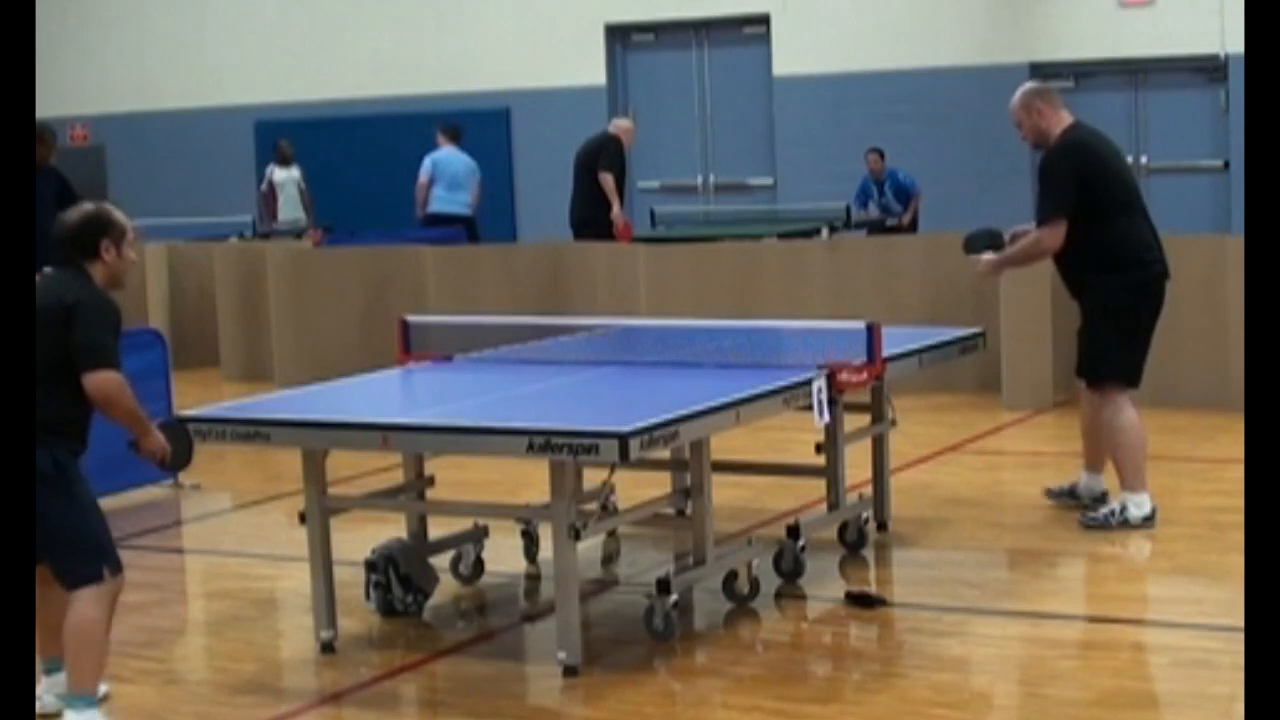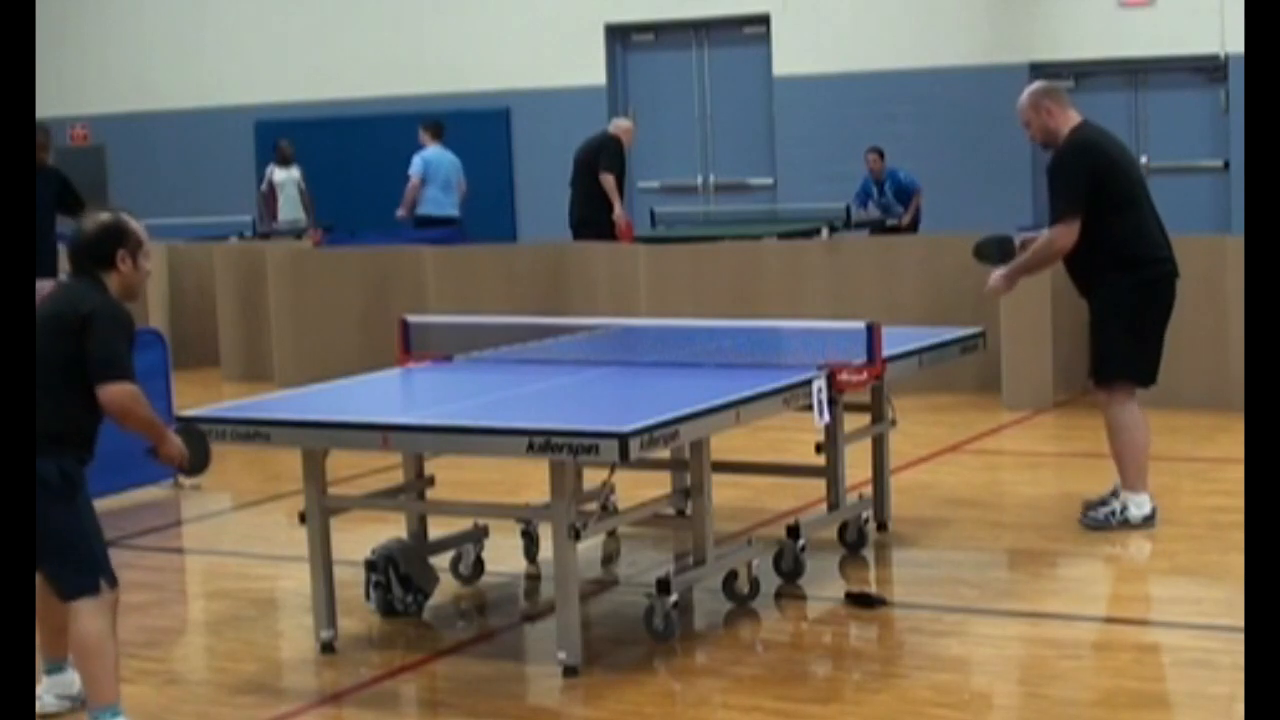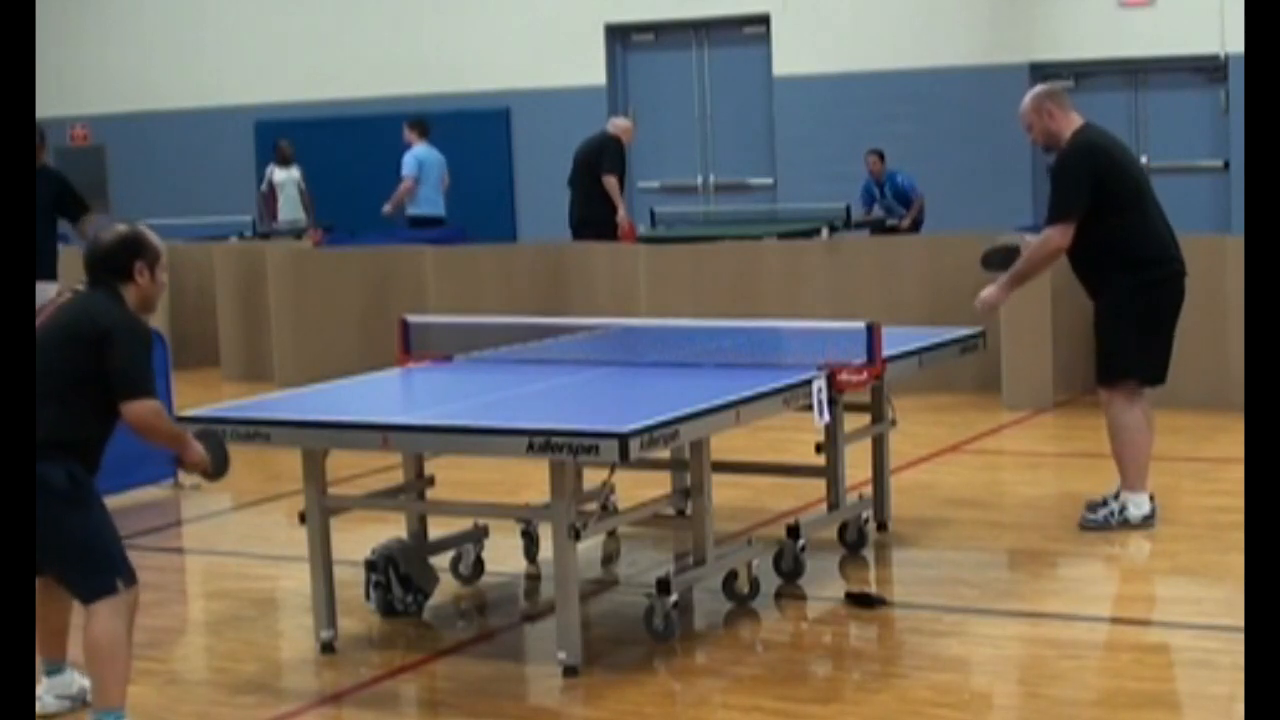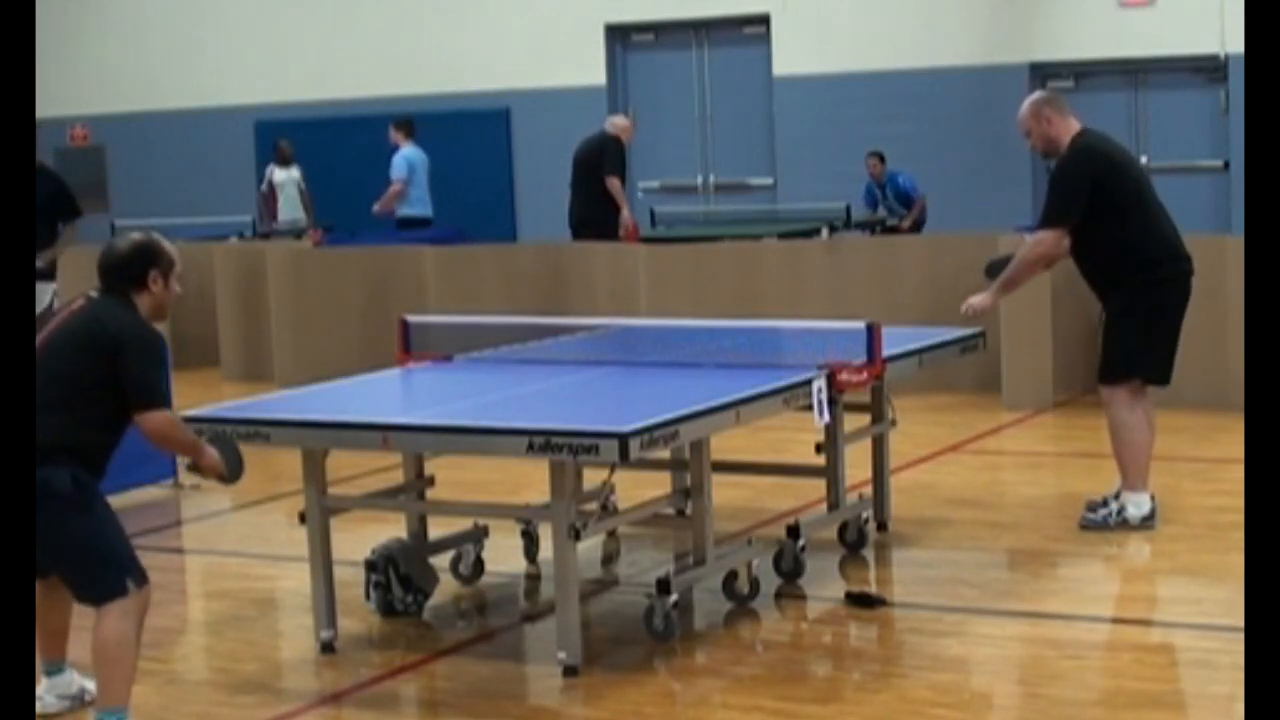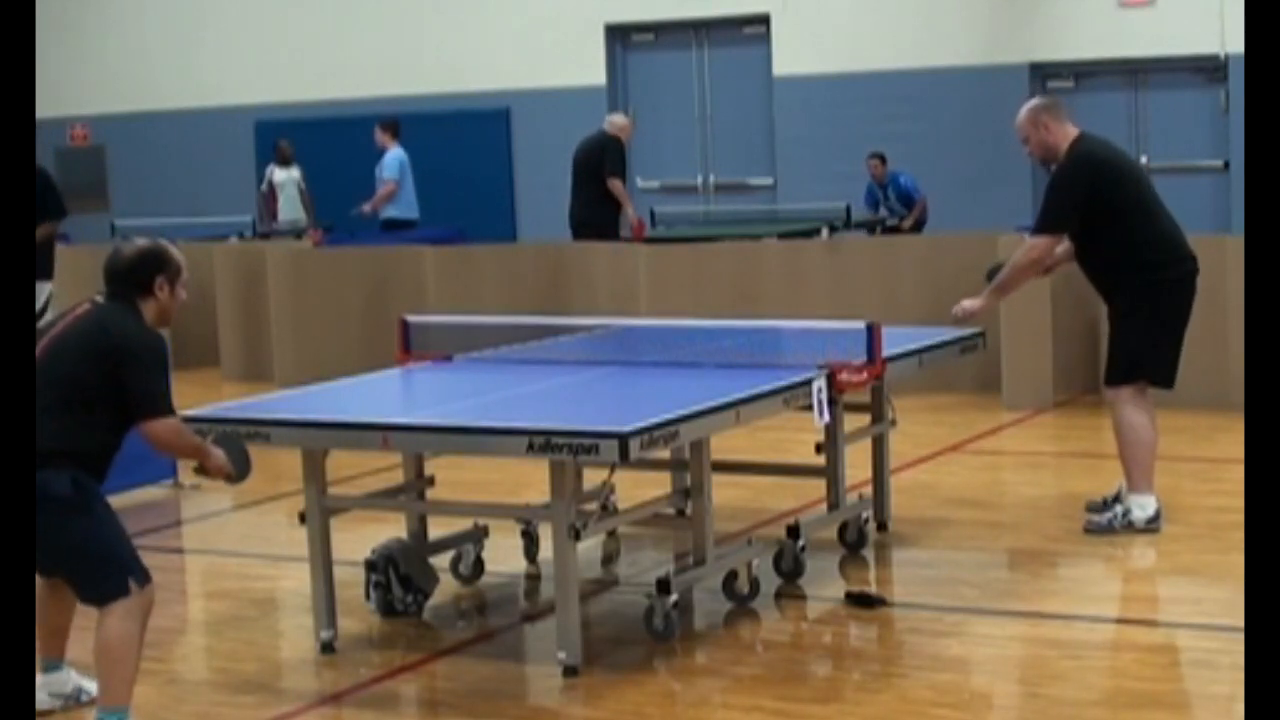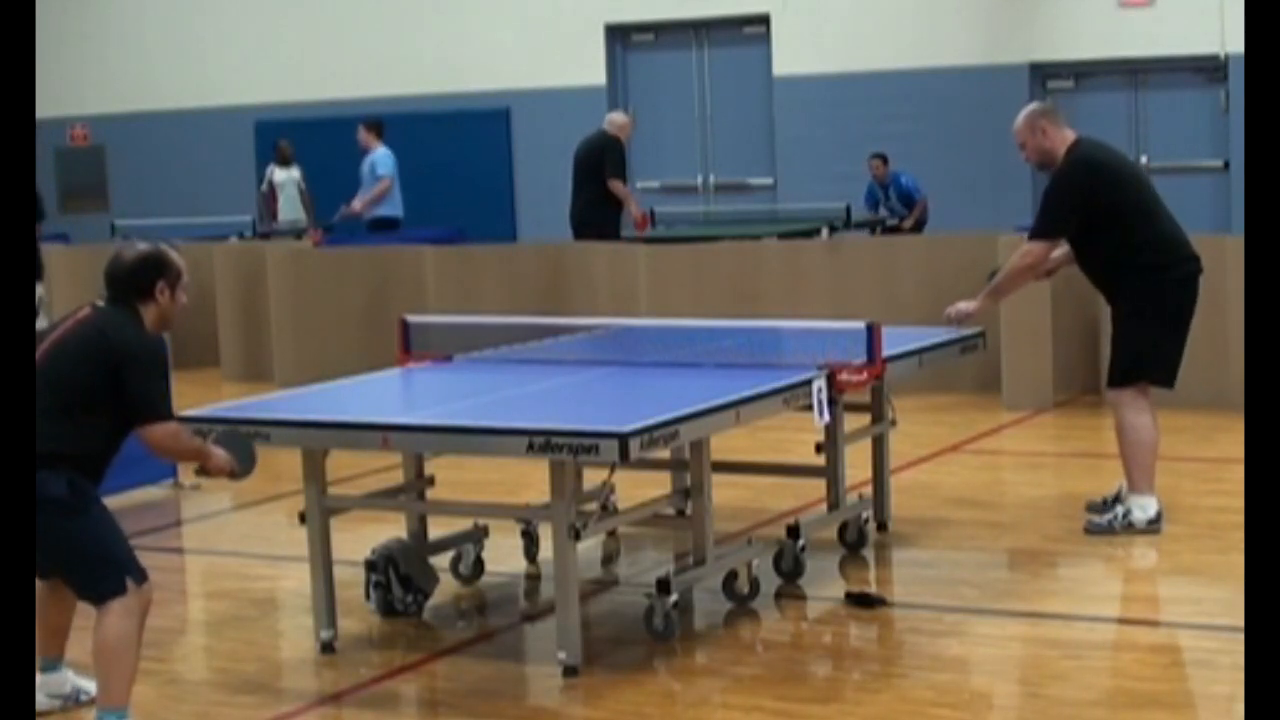
dt=0.5s
person 1, frame 1
left shoulder: (50, 291)
right shoulder: (90, 302)
right elbow: (102, 385)
right wrist: (146, 432)
left hip: (41, 453)
right hip: (43, 456)
left knee: (53, 565)
right knee: (96, 577)
person 1, frame 2
left shoulder: (60, 301)
right shoulder: (105, 313)
right elbow: (117, 397)
right wrist: (163, 438)
left hip: (45, 458)
right hip: (48, 463)
left knee: (58, 569)
right knee: (92, 591)
person 1, frame 3
left shoulder: (70, 310)
right shoulder: (122, 325)
right elbow: (140, 412)
right wrist: (185, 445)
left hip: (44, 464)
right hip: (47, 471)
left knee: (57, 569)
right knee: (112, 591)
person 1, frame 4
left shoulder: (80, 314)
right shoulder: (135, 334)
right elbow: (155, 422)
right wrist: (200, 451)
left hip: (44, 469)
right hip: (50, 476)
left knee: (59, 570)
right knee: (124, 593)
person 1, frame 5
left shoulder: (85, 318)
right shoulder: (138, 339)
right elbow: (160, 429)
right wrist: (206, 454)
left hip: (46, 471)
right hip: (49, 479)
left knee: (63, 568)
right knee: (128, 594)
person 1, frame 6
left shoulder: (86, 323)
right shoulder: (138, 343)
right elbow: (160, 435)
right wrist: (207, 454)
left hip: (45, 474)
right hip: (48, 482)
left knee: (64, 568)
right knee: (125, 593)
person 2, frame 1
left shoulder: (1061, 157)
right shoulder: (1088, 142)
left elbow: (1051, 240)
left wrist: (1000, 261)
right wrist: (1029, 233)
left hip: (1120, 285)
right hip: (1131, 278)
left knee: (1111, 391)
right knee: (1096, 384)
left ankle: (1136, 504)
right ankle: (1091, 484)
person 2, frame 2
left shoulder: (1071, 155)
right shoulder: (1096, 142)
left elbow: (1064, 239)
left wrist: (1011, 273)
right wrist: (1037, 241)
left hip: (1128, 284)
right hip: (1142, 277)
left knee: (1117, 389)
right knee: (1114, 387)
left ankle: (1137, 503)
right ankle: (1129, 489)
person 2, frame 3
left shoulder: (1076, 157)
right shoulder: (1097, 145)
left elbow: (1057, 239)
left wrist: (1005, 285)
right wrist: (1037, 250)
left hip: (1137, 285)
right hip: (1150, 278)
left knee: (1118, 390)
right knee: (1129, 389)
left ankle: (1135, 504)
right ankle: (1133, 492)
person 2, frame 4
left shoulder: (1077, 162)
right shoulder: (1094, 151)
left elbow: (1045, 244)
left wrist: (993, 294)
right wrist: (1052, 255)
left hip: (1145, 284)
right hip: (1154, 279)
left knee: (1119, 389)
right knee: (1132, 388)
left ankle: (1136, 504)
right ankle: (1134, 492)
person 2, frame 5
left shoulder: (1076, 169)
right shoulder: (1092, 157)
left elbow: (1036, 250)
left wrist: (985, 299)
right wrist: (1054, 259)
left hip: (1152, 285)
right hip: (1157, 280)
left knee: (1124, 391)
right knee: (1132, 389)
left ankle: (1142, 507)
right ankle: (1136, 492)
person 2, frame 6
left shoulder: (1074, 173)
right shoulder: (1090, 161)
left elbow: (1031, 256)
left wrist: (980, 302)
right wrist: (1056, 262)
left hip: (1155, 285)
right hip: (1160, 281)
left knee: (1127, 392)
right knee: (1132, 390)
left ankle: (1143, 507)
right ankle: (1136, 491)
